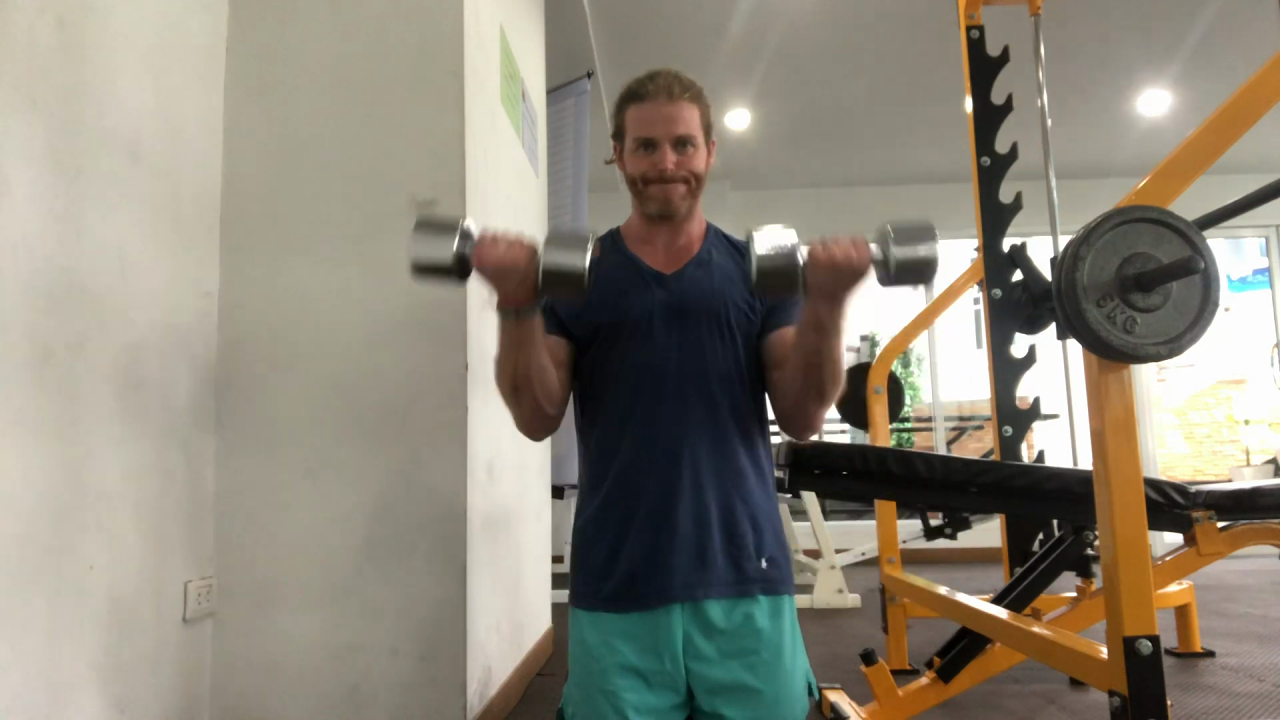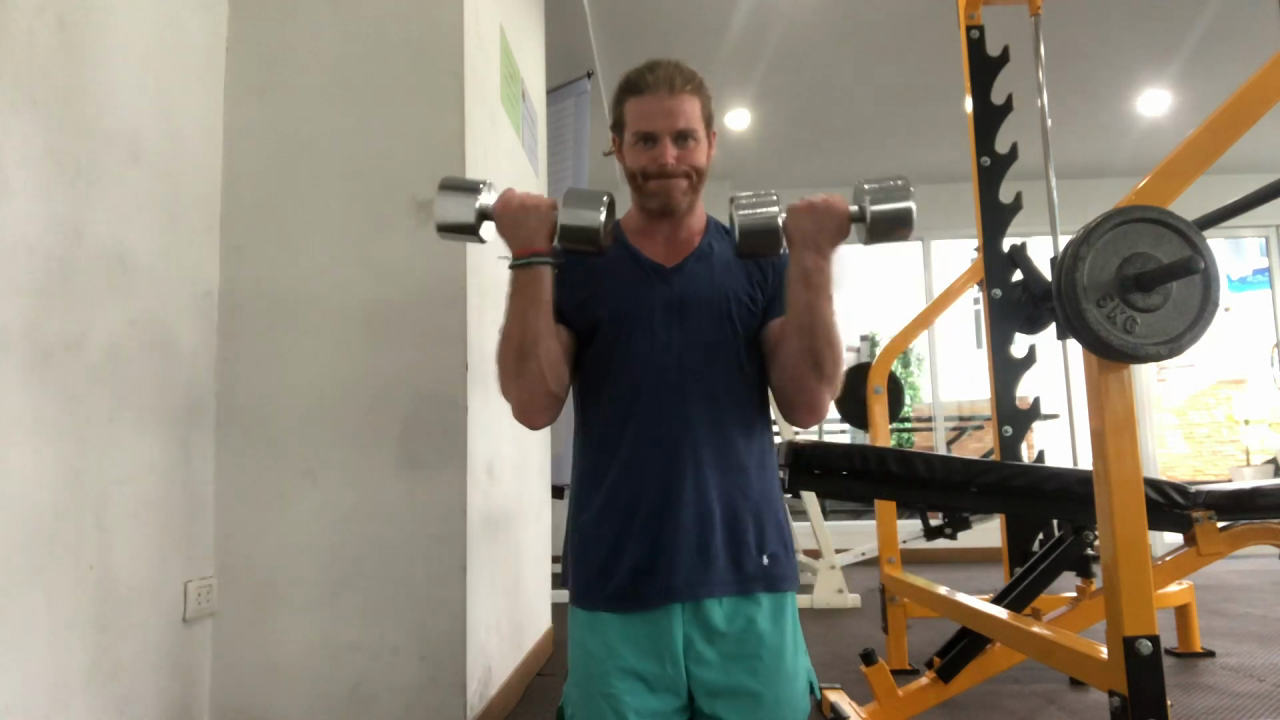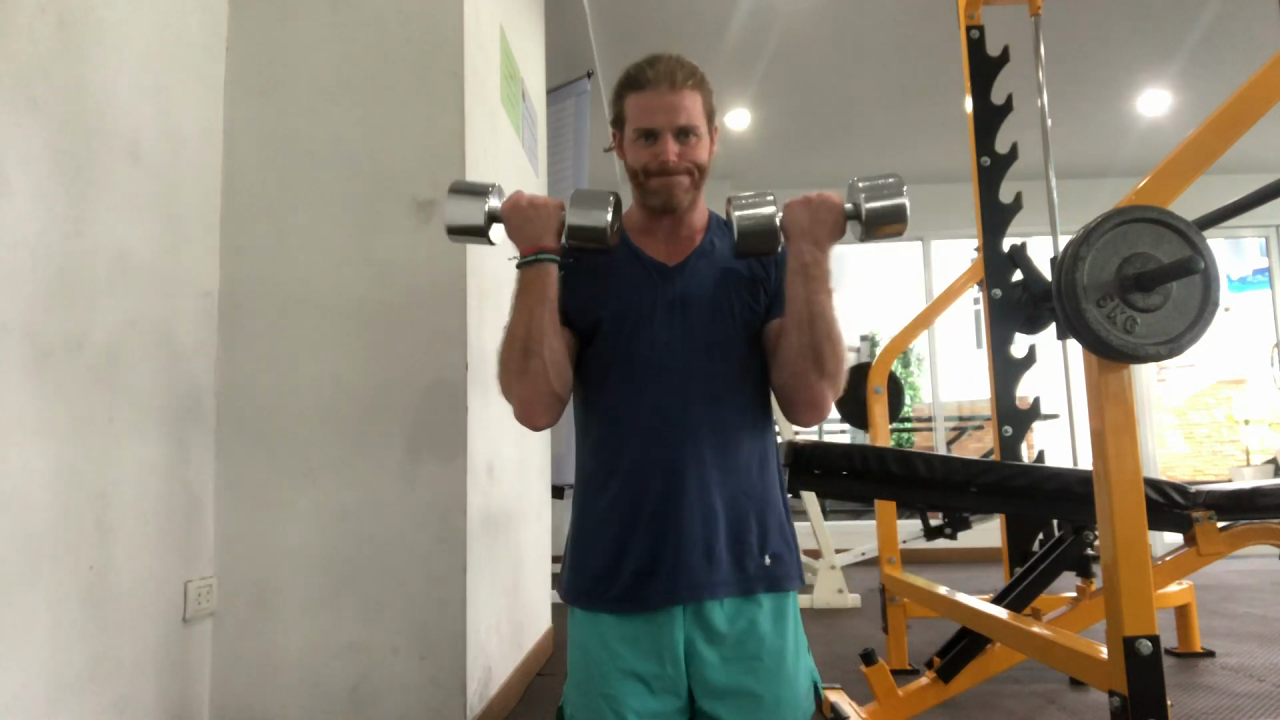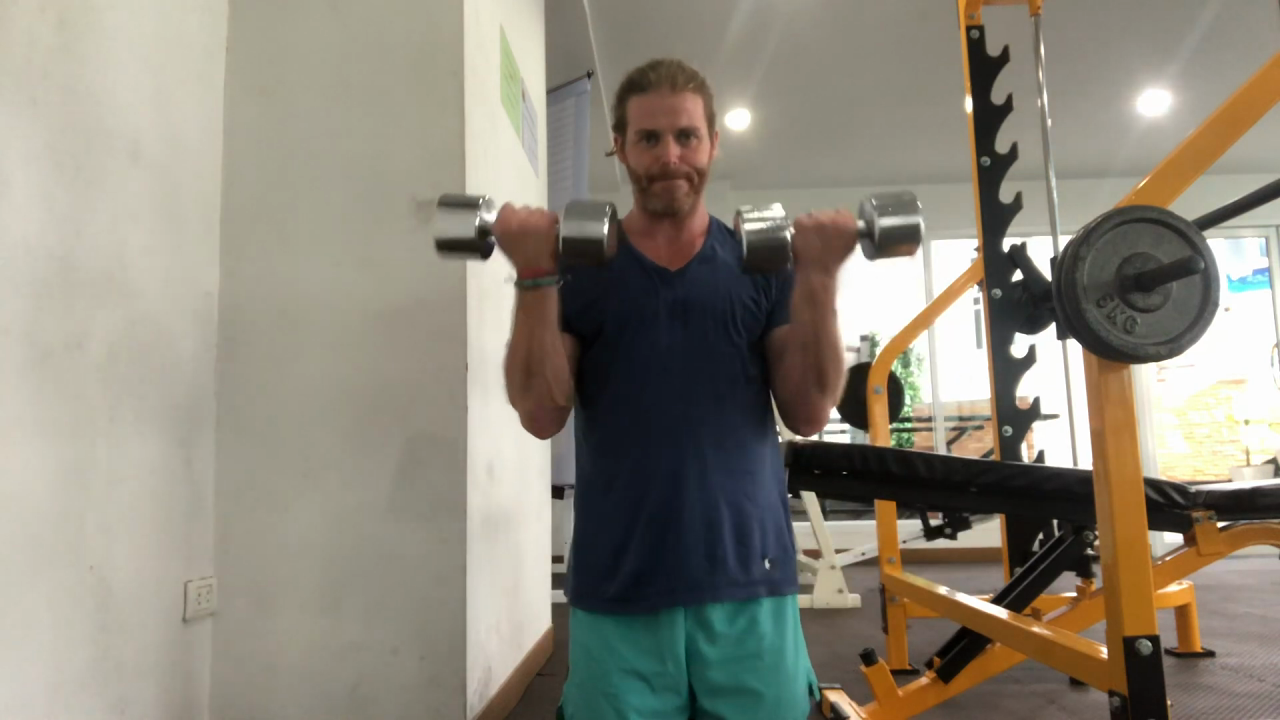
dt=0.2s
person 1, frame 1
left shoulder: (761, 272)
left elbow: (800, 416)
right elbow: (537, 417)
left wrist: (825, 302)
right wrist: (516, 304)
left hip: (743, 575)
right hip: (617, 583)
person 1, frame 2
left shoulder: (763, 263)
right shoulder: (573, 265)
left elbow: (807, 404)
right elbow: (533, 404)
left wrist: (811, 261)
right wrist: (530, 260)
left hip: (743, 572)
right hip: (617, 580)
person 1, frame 3
left shoulder: (766, 259)
right shoulder: (574, 264)
left elbow: (810, 402)
right elbow: (535, 404)
left wrist: (810, 256)
right wrist: (536, 258)
left hip: (746, 573)
right hip: (616, 583)
person 1, frame 4
left shoulder: (766, 265)
right shoulder: (574, 268)
left elbow: (807, 411)
right elbow: (541, 414)
left wrist: (820, 275)
right wrist: (533, 274)
left hip: (746, 576)
right hip: (617, 585)
